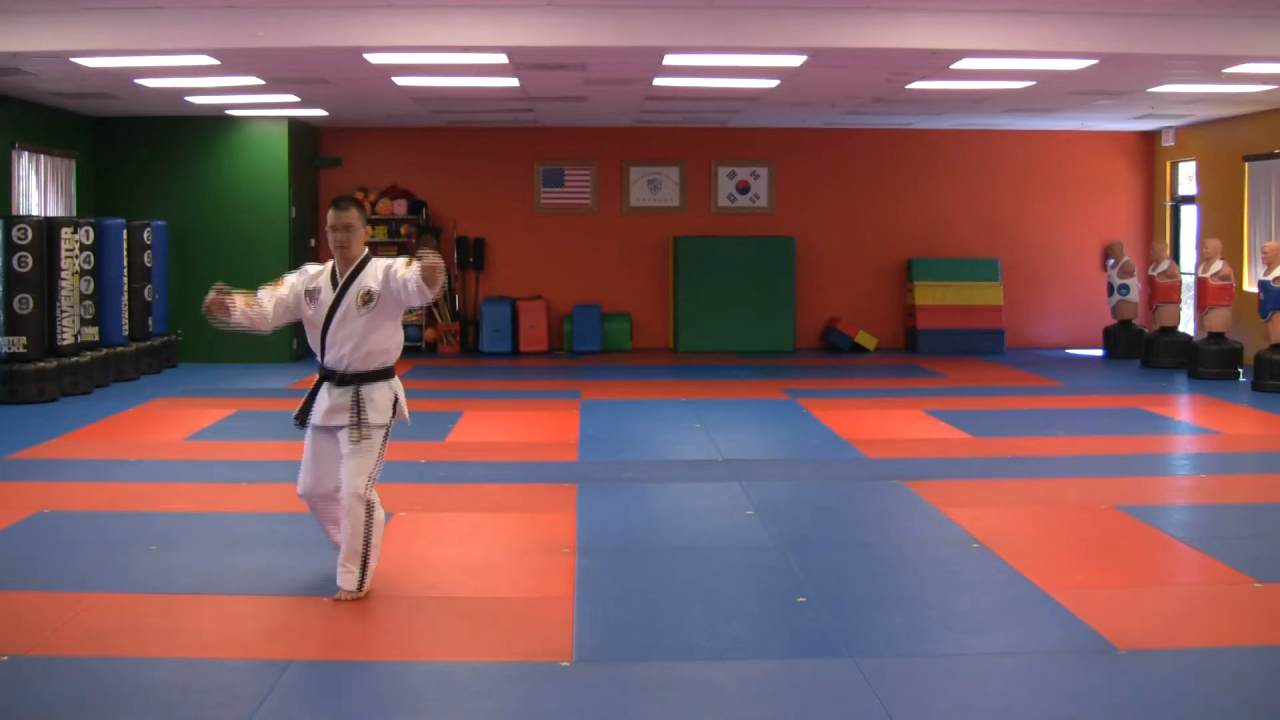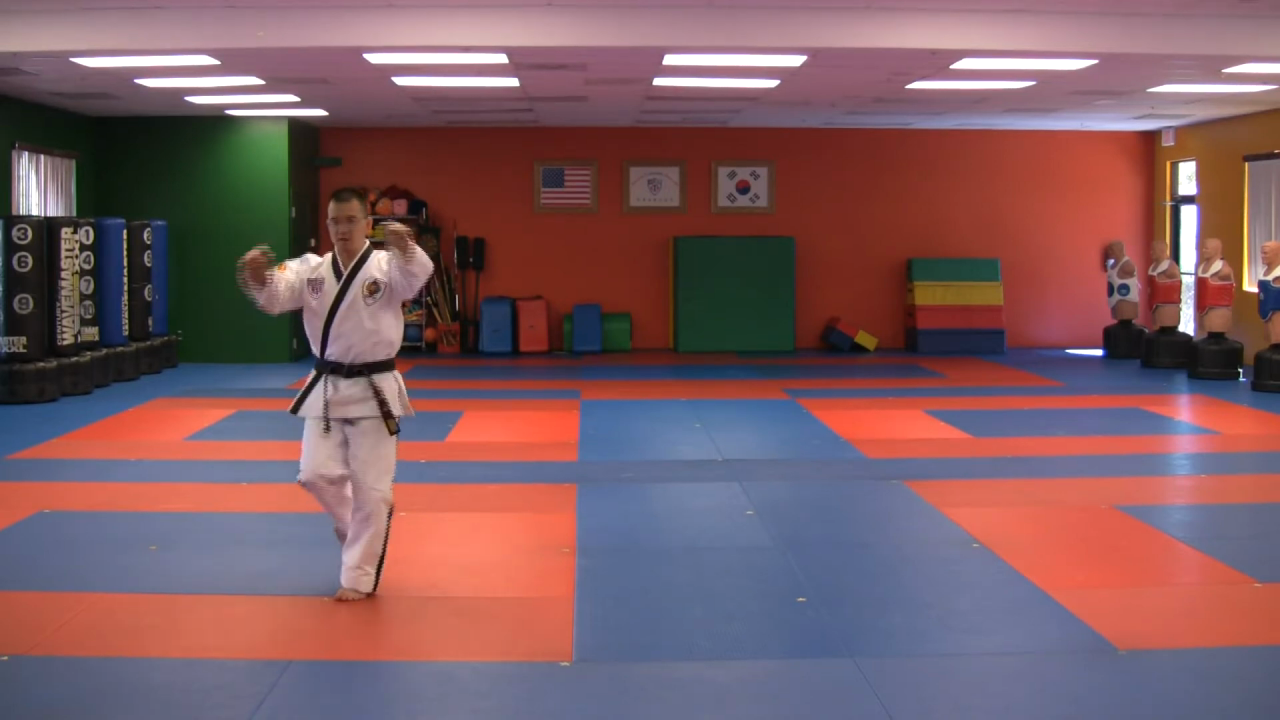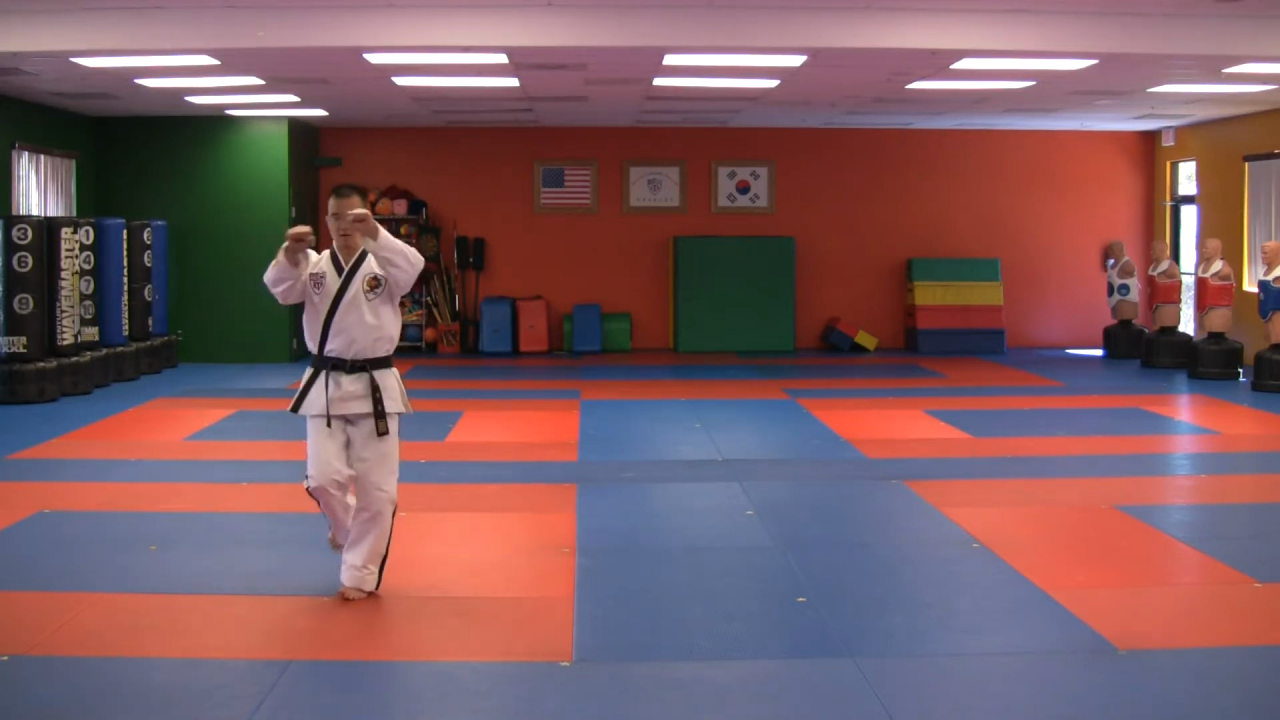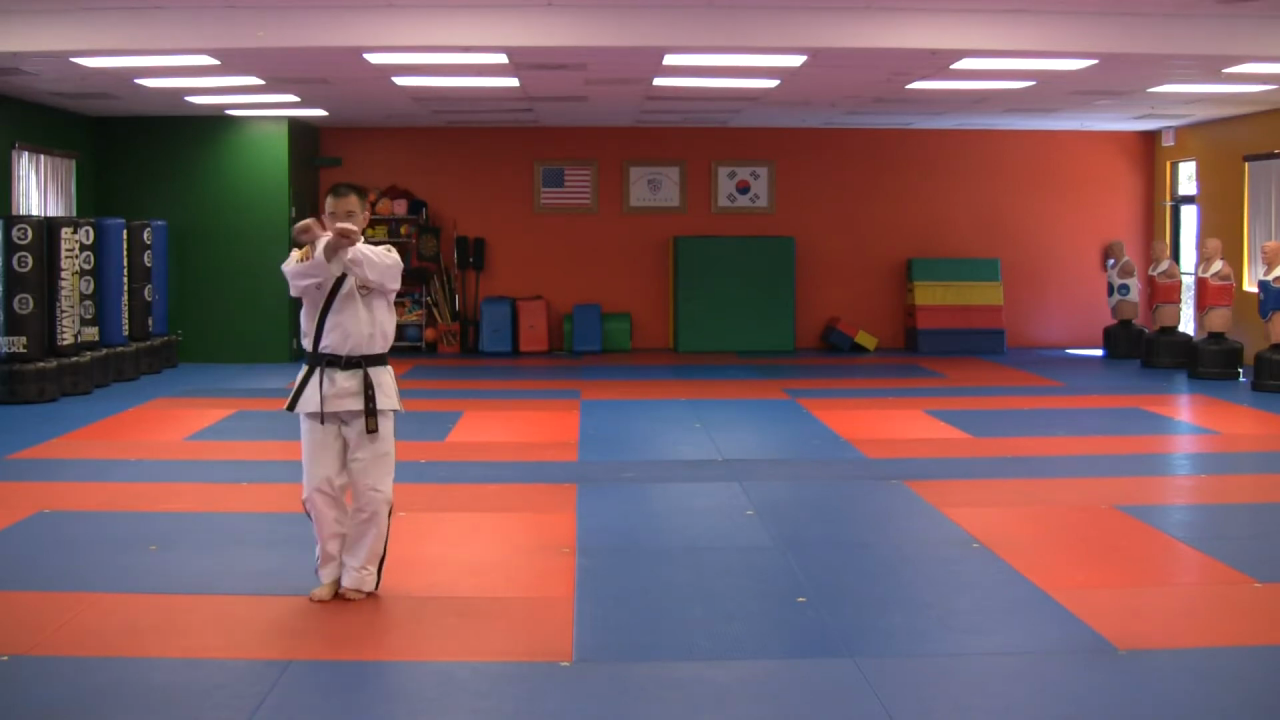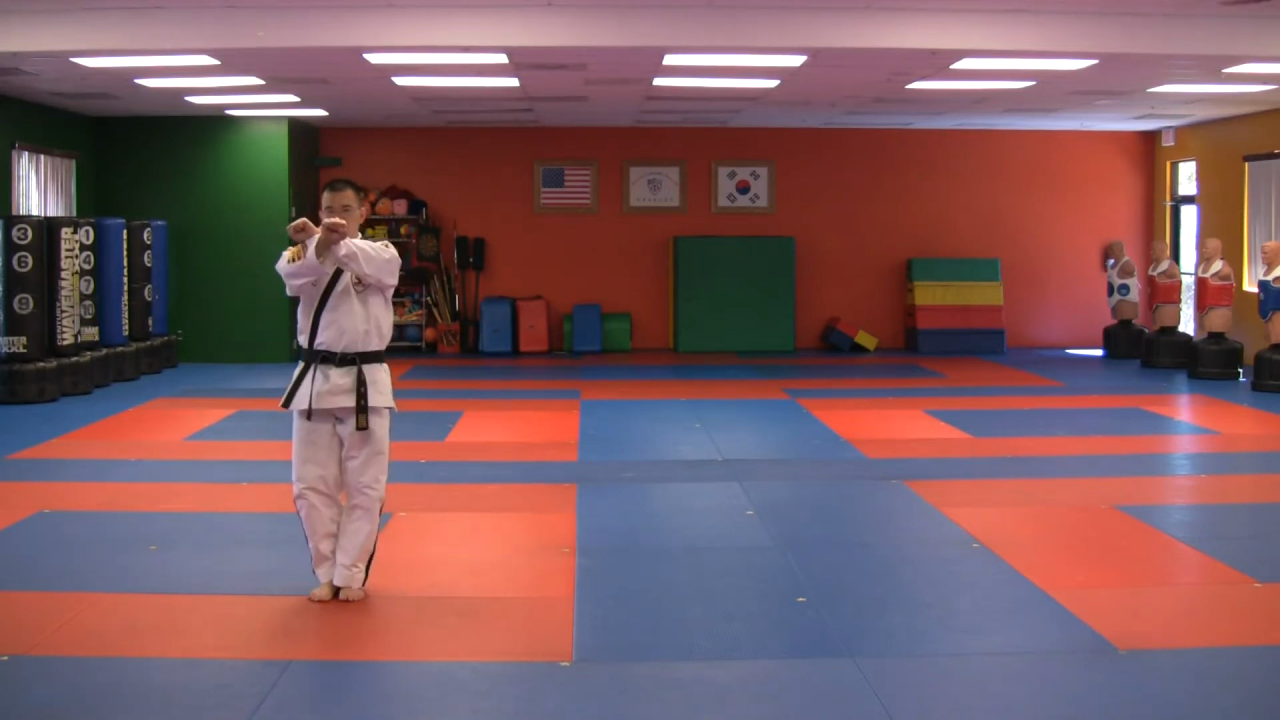
dt=0.2s
person 1, frame 1
left shoulder: (387, 273)
right shoulder: (309, 278)
left elbow: (417, 288)
right elbow: (266, 308)
left wrist: (431, 275)
right wrist: (230, 307)
left hip: (372, 397)
right hip: (327, 395)
left knee: (355, 488)
right knee: (314, 486)
left ankle: (352, 579)
right ankle: (352, 543)
person 1, frame 2
left shoulder: (388, 265)
right shoulder: (310, 269)
left elbow: (419, 274)
right elbow: (274, 294)
left wrist: (404, 245)
right wrist: (257, 273)
left hip: (375, 391)
right hip: (326, 389)
left knee: (372, 489)
right knee: (315, 473)
left ankle: (359, 577)
right ankle: (352, 523)
person 1, frame 3
left shoulder: (386, 262)
right shoulder: (312, 263)
left elbow: (410, 266)
right elbow: (281, 283)
left wrist: (371, 233)
right wrist: (292, 251)
left hip: (375, 387)
right hip: (325, 386)
left knee: (377, 489)
right knee: (323, 479)
left ankle: (360, 574)
right ankle: (345, 526)
person 1, frame 4
left shoulder: (383, 259)
right shoulder: (311, 256)
left elbow: (370, 266)
right elbow: (299, 274)
left wrist: (328, 241)
right wrist: (328, 246)
left hip: (369, 386)
right hip: (319, 385)
left knee: (372, 490)
right knee: (319, 487)
left ankle: (360, 576)
right ankle: (331, 573)
person 1, frame 5
left shoulder: (382, 256)
right shoulder: (306, 254)
left elbow: (369, 263)
right elbow: (292, 271)
left wrist: (331, 241)
right wrist: (320, 244)
left hip: (365, 382)
right hip: (315, 381)
left knee: (364, 486)
right knee: (312, 485)
left ankle: (350, 575)
right ankle: (327, 574)
